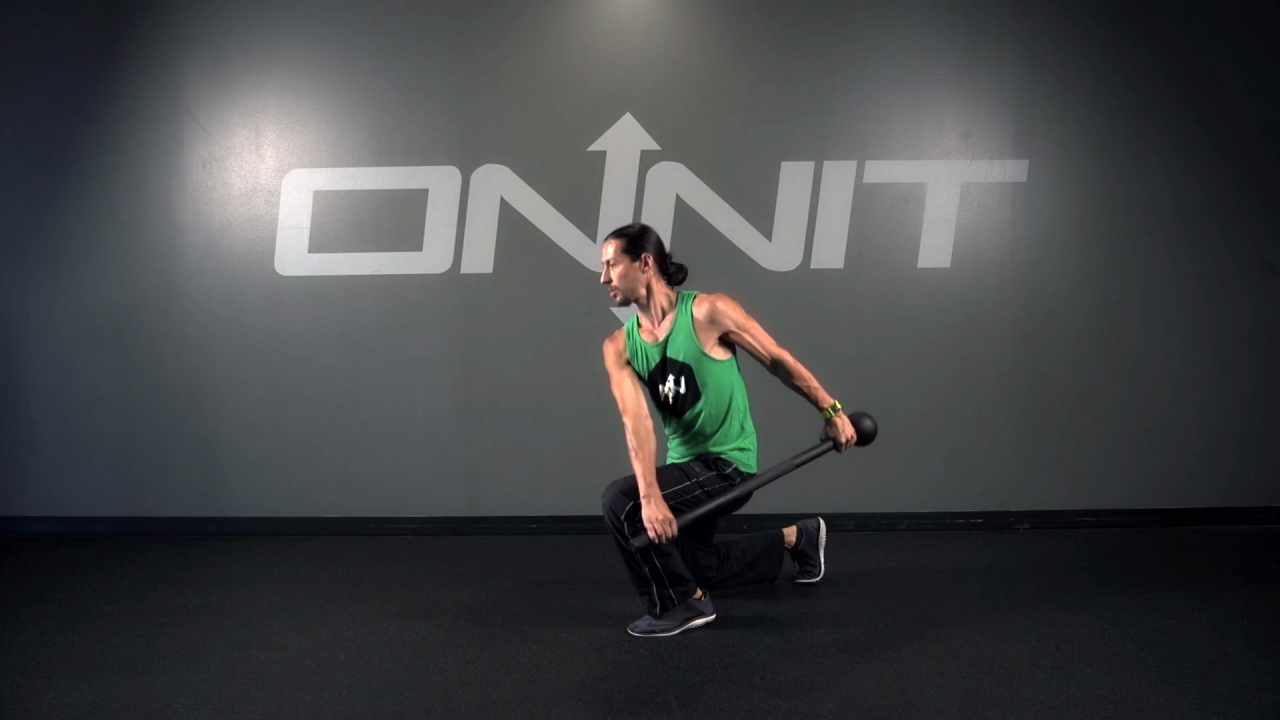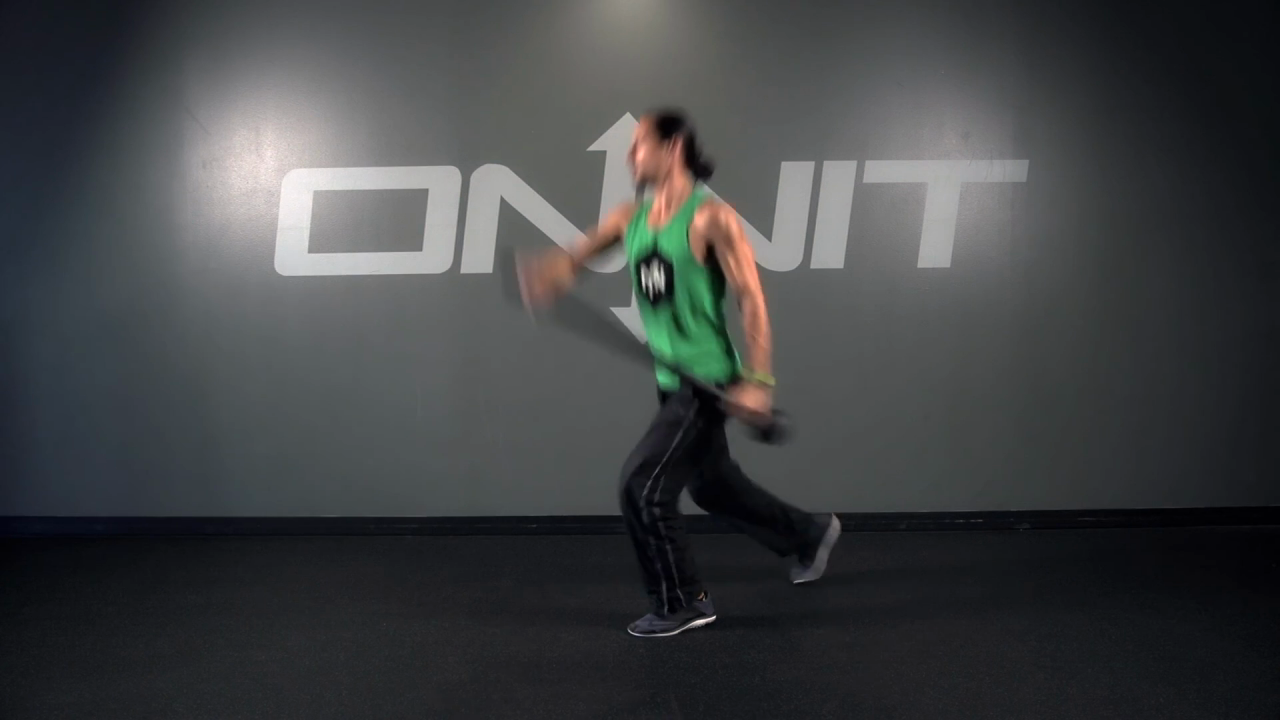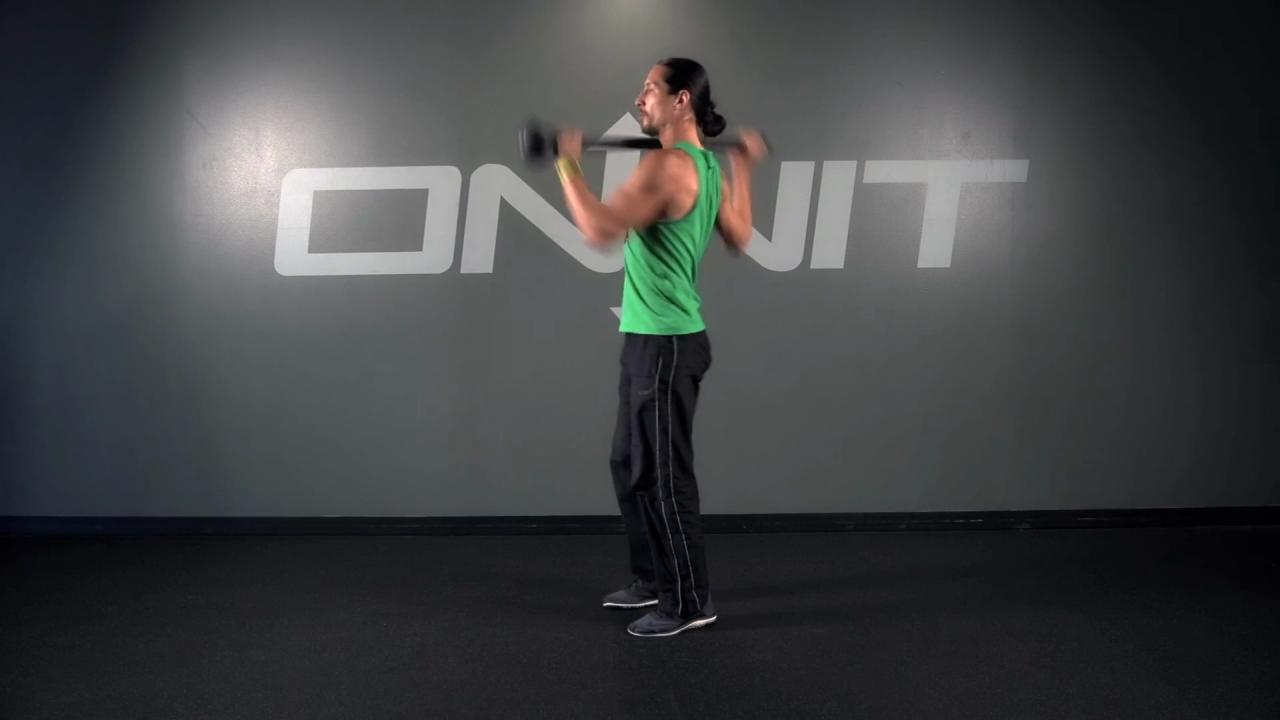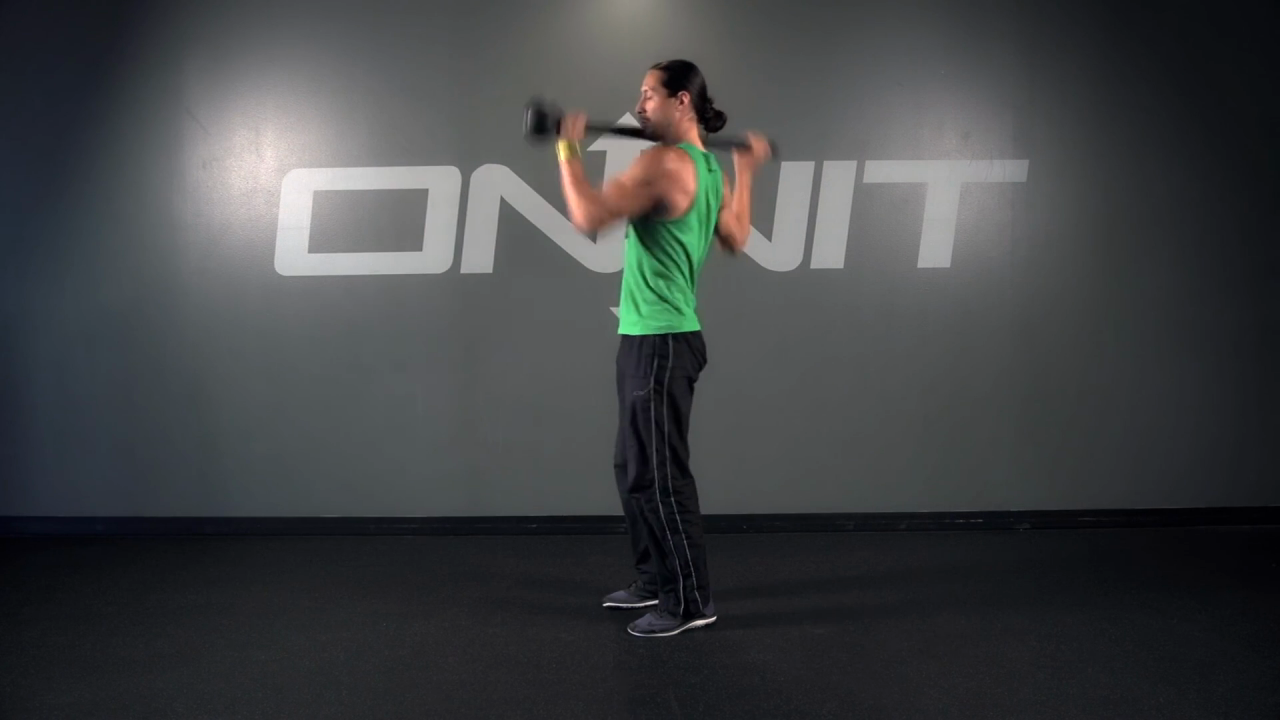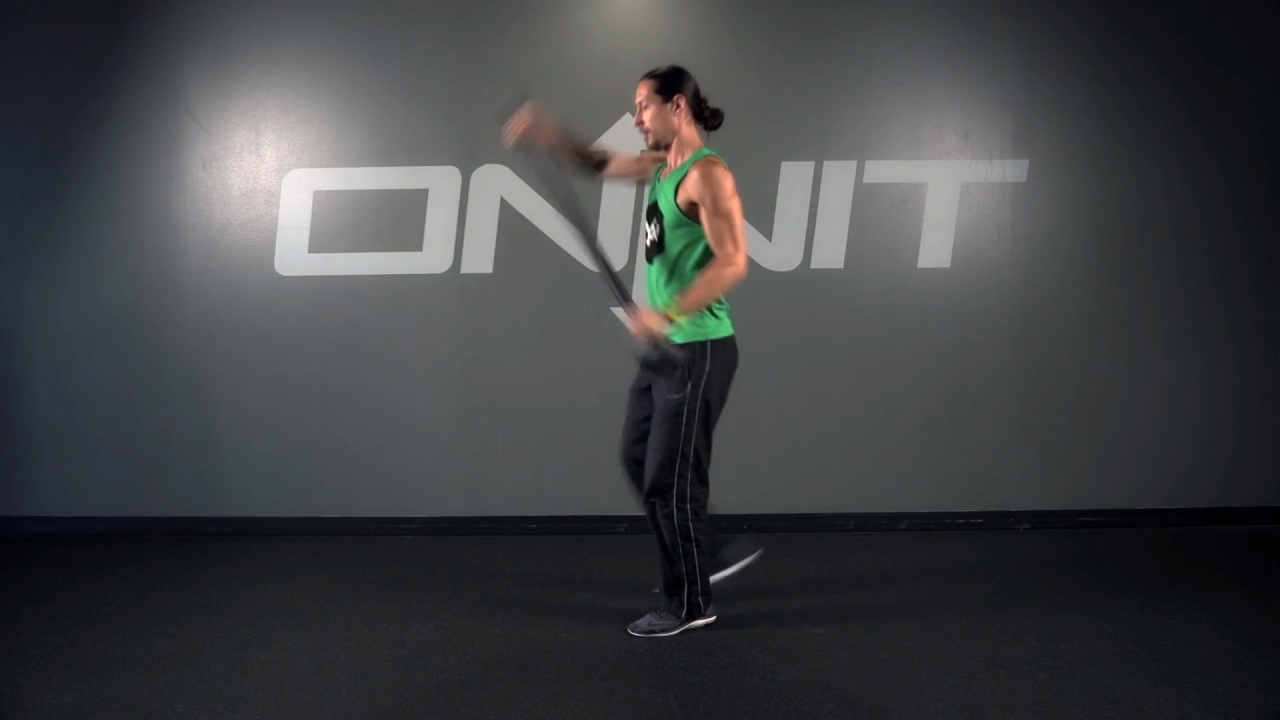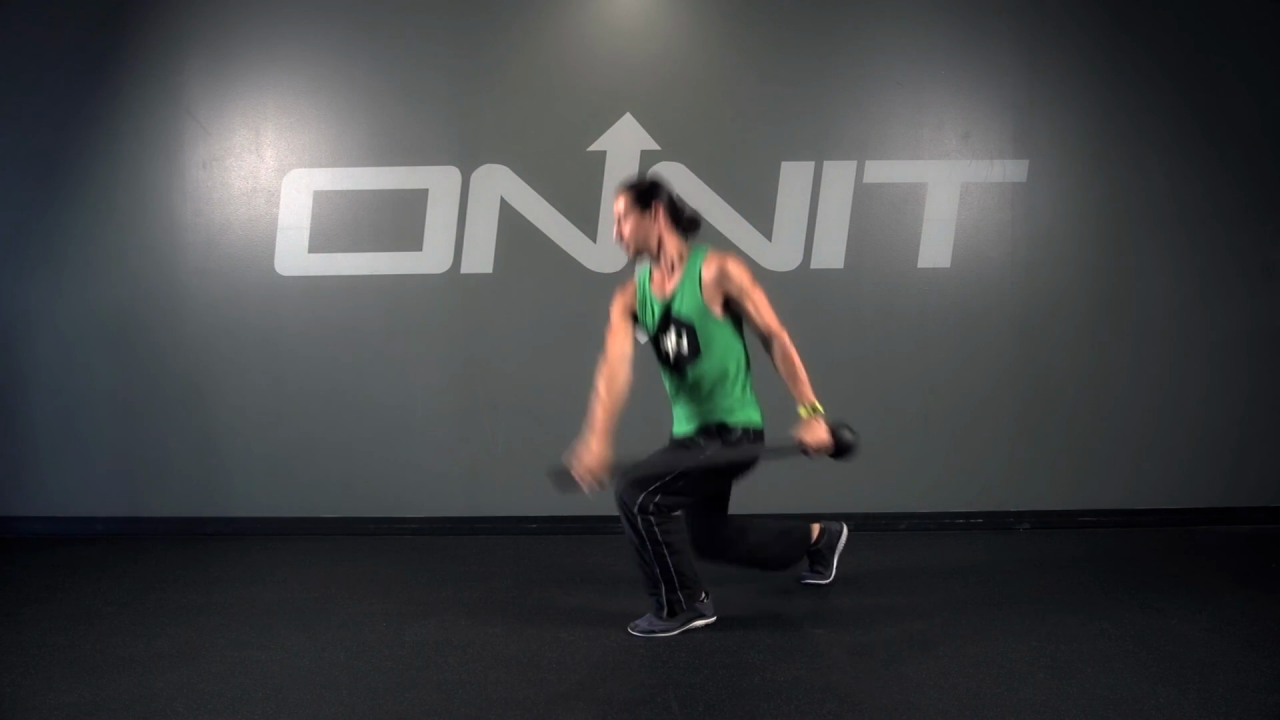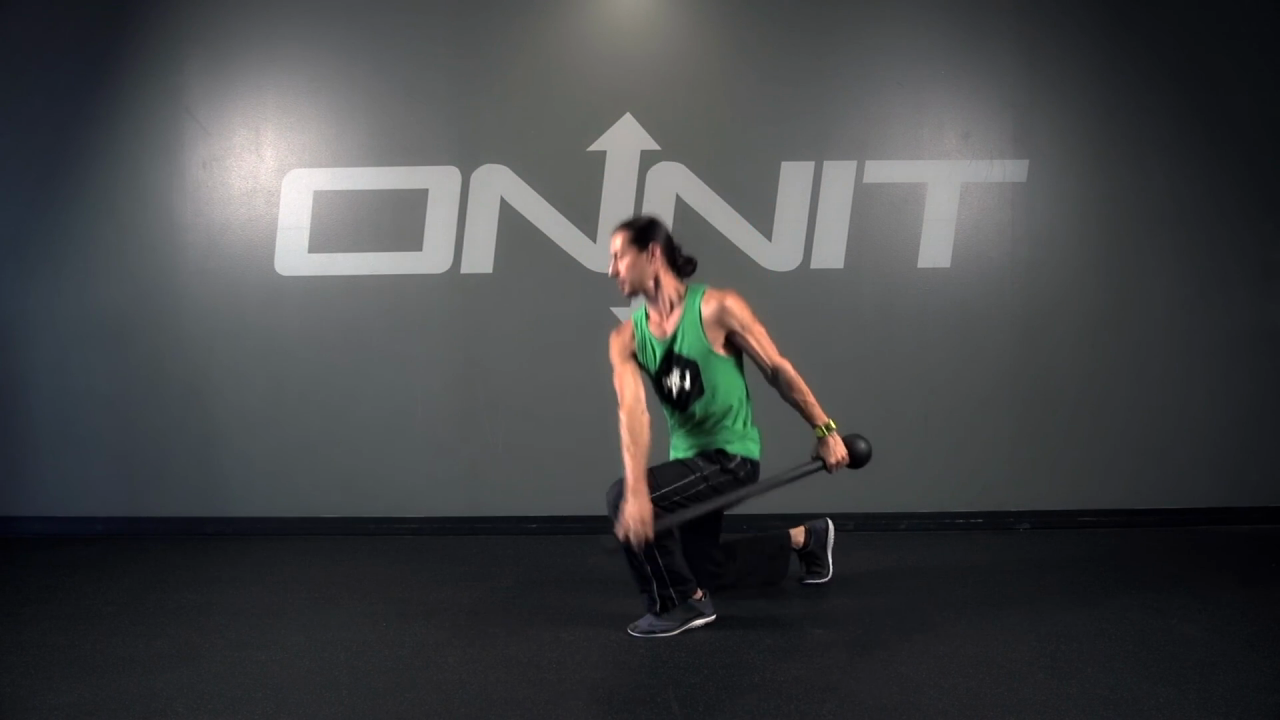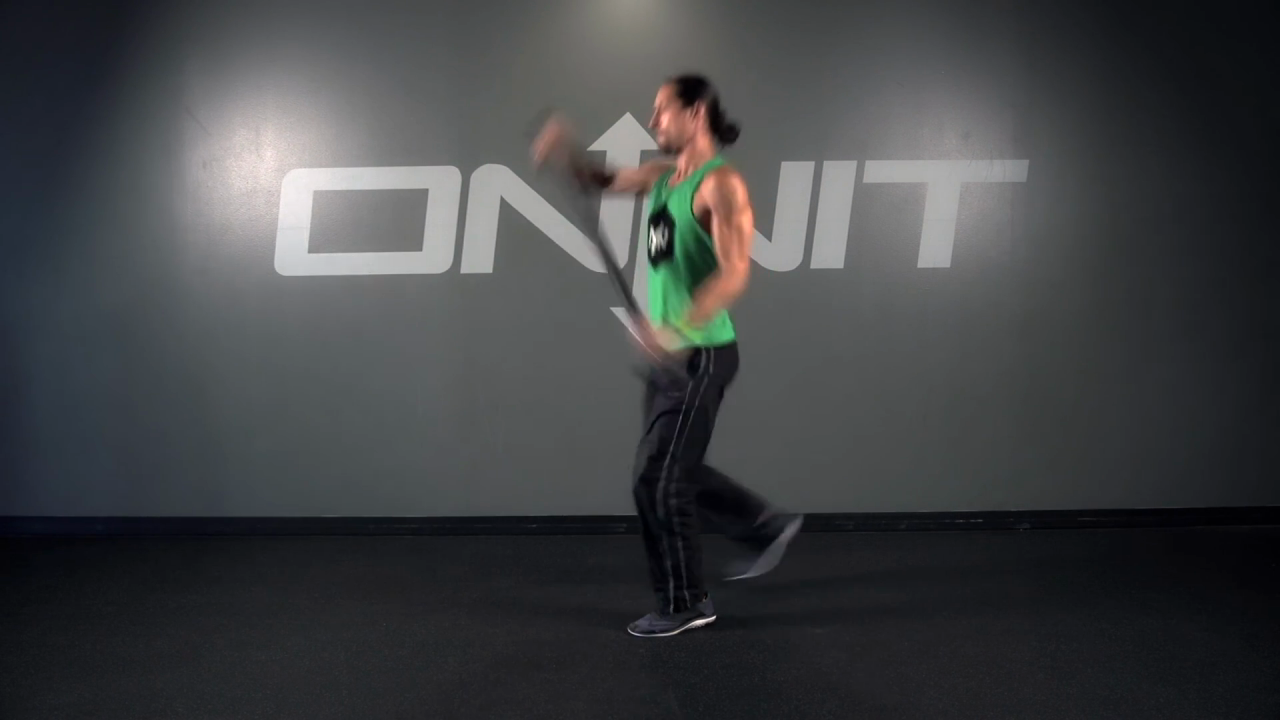
dt=0.4s
person 1, frame 1
left shoulder: (708, 311)
right shoulder: (618, 346)
left elbow: (778, 360)
right elbow: (636, 420)
left wrist: (832, 411)
right wrist: (651, 495)
left hip: (727, 464)
right hip: (685, 462)
left knee: (620, 502)
right knee: (698, 565)
left ankle: (680, 603)
right ankle: (798, 539)
person 1, frame 2
left shoulder: (710, 217)
right shoulder: (634, 214)
left elbow: (752, 300)
right elbow: (581, 251)
left wrist: (756, 380)
right wrist: (551, 267)
left hip: (708, 384)
right hip: (672, 383)
left knee: (643, 488)
right knee: (713, 487)
left ankle: (684, 603)
right ankle: (808, 532)
person 1, frame 3
left shoulder: (666, 166)
right shoulder: (700, 163)
left elbow: (600, 230)
right elbow: (737, 238)
left wrist: (568, 162)
right wrist: (743, 168)
left hip: (667, 345)
right hip: (647, 339)
left knee: (659, 476)
right knee: (629, 466)
left ankle: (689, 602)
right ankle: (654, 578)
person 1, frame 4
left shoulder: (664, 163)
right shoulder: (709, 170)
left elbow: (588, 216)
right elbow: (735, 239)
left wrist: (568, 145)
right wrist: (746, 169)
left hip: (660, 343)
right hip: (651, 339)
left knee: (659, 475)
right knee: (634, 470)
left ankle: (691, 600)
right ankle: (657, 578)
person 1, frame 5
left shoulder: (710, 175)
right shoulder: (661, 166)
left elbow: (733, 261)
right elbow: (600, 163)
left wrist: (672, 313)
right wrist: (545, 131)
left hip: (698, 351)
left knee: (670, 478)
right knee: (641, 463)
left ankle: (689, 602)
right ankle: (714, 551)
person 1, frame 6
left shoulder: (718, 272)
right shoulder: (631, 296)
left elbow: (776, 338)
right elbow: (616, 370)
left wrist: (810, 413)
right wrist: (597, 438)
left hip: (731, 431)
right hip: (690, 431)
left knee: (638, 495)
right knee: (711, 538)
left ankle: (682, 605)
right ankle: (818, 539)
person 1, frame 7
left shoulder: (716, 308)
right shoulder: (625, 337)
left elbow: (778, 370)
right elbow: (632, 411)
left wrist: (825, 431)
right wrist: (639, 489)
left hip: (731, 457)
right hip: (688, 457)
left knee: (620, 498)
right knee: (705, 567)
left ankle: (681, 603)
right ankle: (806, 539)
person 1, frame 8
left shoulder: (722, 184)
right shoulder: (665, 174)
left elbow: (734, 272)
right elbow: (604, 180)
left wrist: (679, 327)
right wrist: (568, 149)
left hip: (700, 358)
right hip: (668, 357)
left knee: (659, 482)
right knee: (681, 472)
left ankle: (685, 602)
right ankle: (766, 527)
